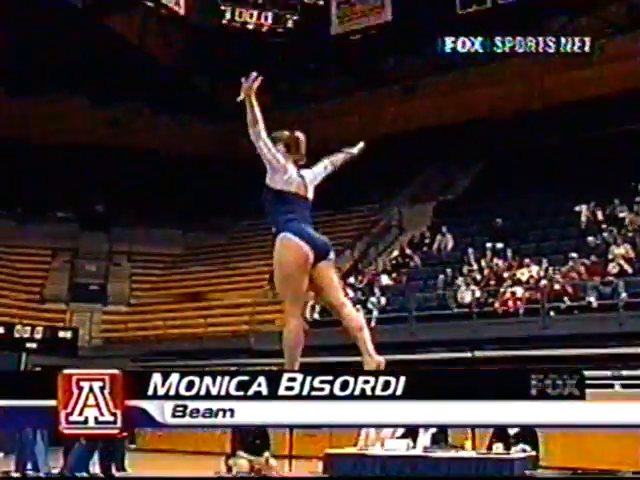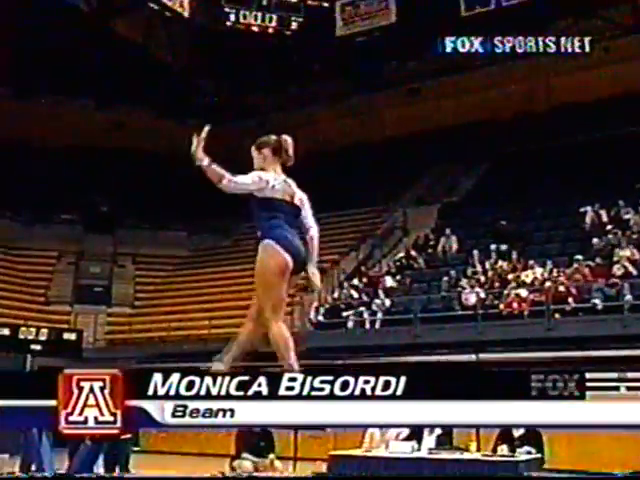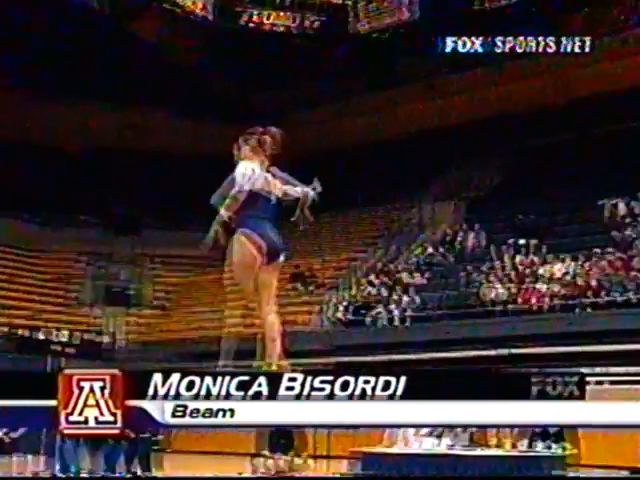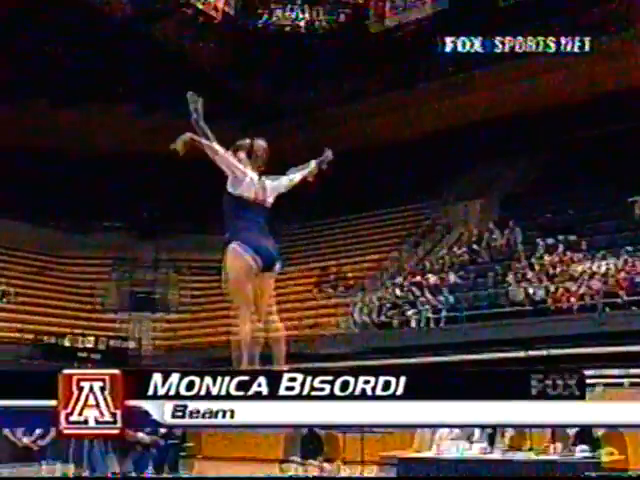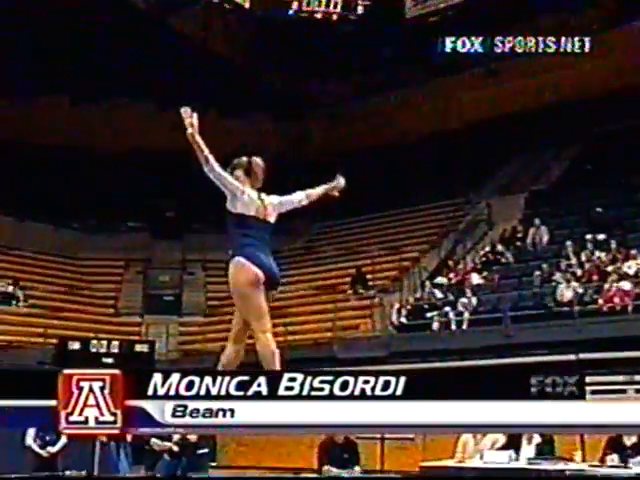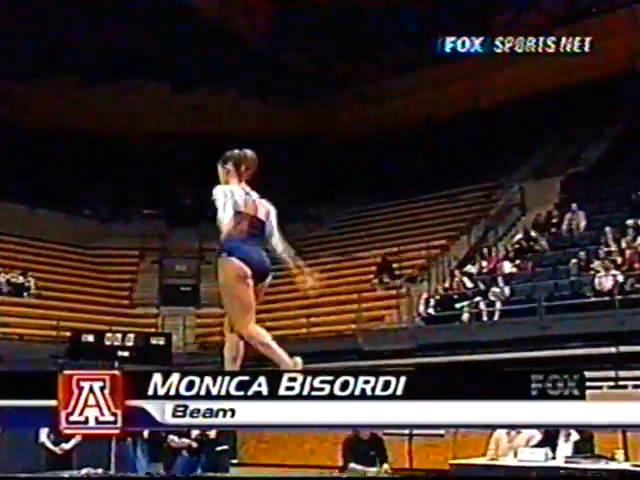
dt=0.4s
person 1, frame 1
left shoulder: (280, 169)
right shoulder: (307, 177)
left elbow: (258, 136)
right elbow: (329, 163)
left wrist: (250, 98)
right wrist: (349, 153)
left hip: (293, 242)
right hip: (318, 243)
left knee: (293, 314)
right knee: (341, 304)
right ankle: (370, 356)
person 1, frame 2
left shoulder: (263, 178)
right shoulder: (296, 189)
left elbow: (228, 182)
right elbow: (311, 229)
left wrist: (200, 157)
right wrist: (312, 265)
left hip: (276, 248)
right hip: (296, 251)
left knee: (273, 318)
right knee: (257, 315)
right ankle: (224, 363)
person 1, frame 3
left shoulder: (247, 168)
right shoulder: (274, 177)
left elbow: (240, 192)
right elbow: (306, 193)
left wrist: (220, 222)
left hip: (250, 237)
right hip: (272, 242)
right knee: (267, 307)
right ankle: (272, 363)
person 1, frame 4
left shoulder: (240, 177)
right shoulder: (268, 185)
left elbow: (219, 152)
right elbow: (292, 177)
left wrist: (192, 138)
right wrist: (313, 166)
left hip: (243, 248)
right hip: (268, 251)
left knee: (244, 315)
right knee: (269, 314)
left ankle: (246, 369)
right ankle: (280, 369)
person 1, frame 5
left shoulder: (239, 195)
right shoulder: (272, 202)
left elbow: (211, 167)
right elbow: (303, 196)
left wrist: (194, 135)
right wrist: (329, 188)
left hip: (246, 266)
right hip: (269, 268)
left knee: (262, 330)
right knee: (237, 335)
person 1, frame 6
left shoulder: (225, 191)
right shoulder: (263, 204)
left elbow: (224, 214)
right elbow: (276, 241)
left wrist: (227, 230)
right wrist: (298, 268)
left hip: (235, 260)
right hip: (260, 262)
left knee: (246, 326)
right knee: (232, 326)
left ankle: (288, 365)
